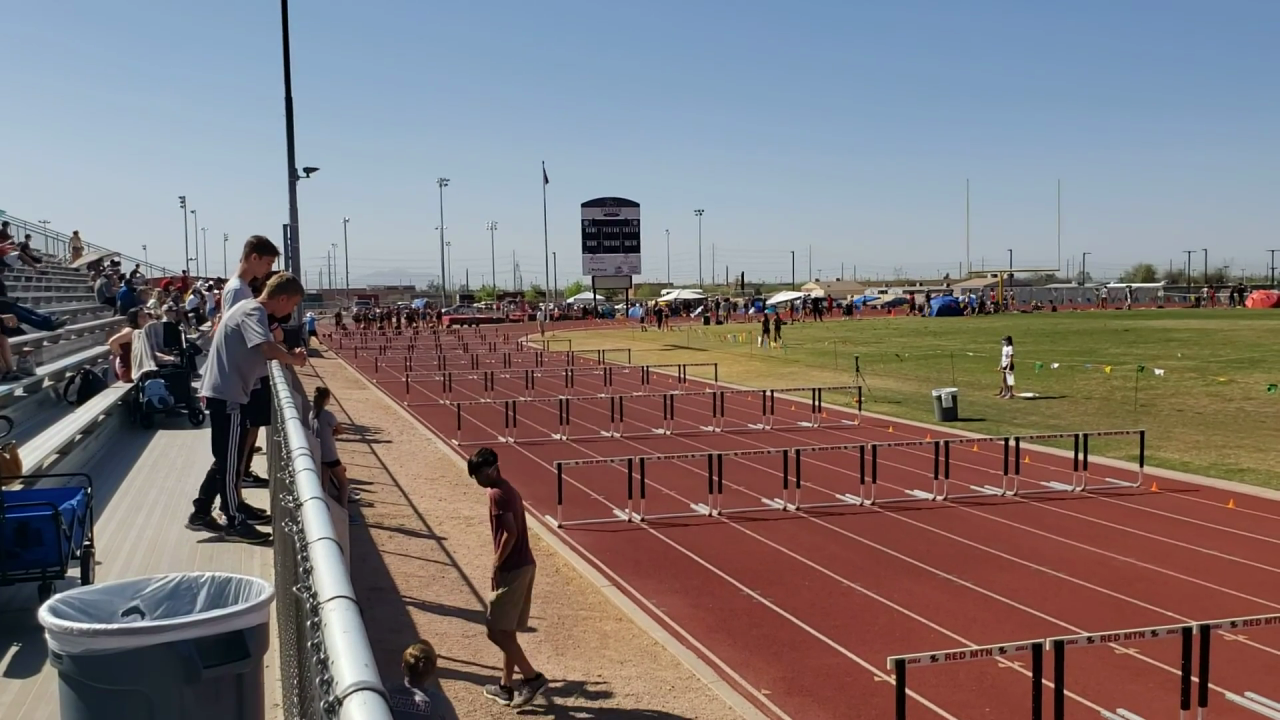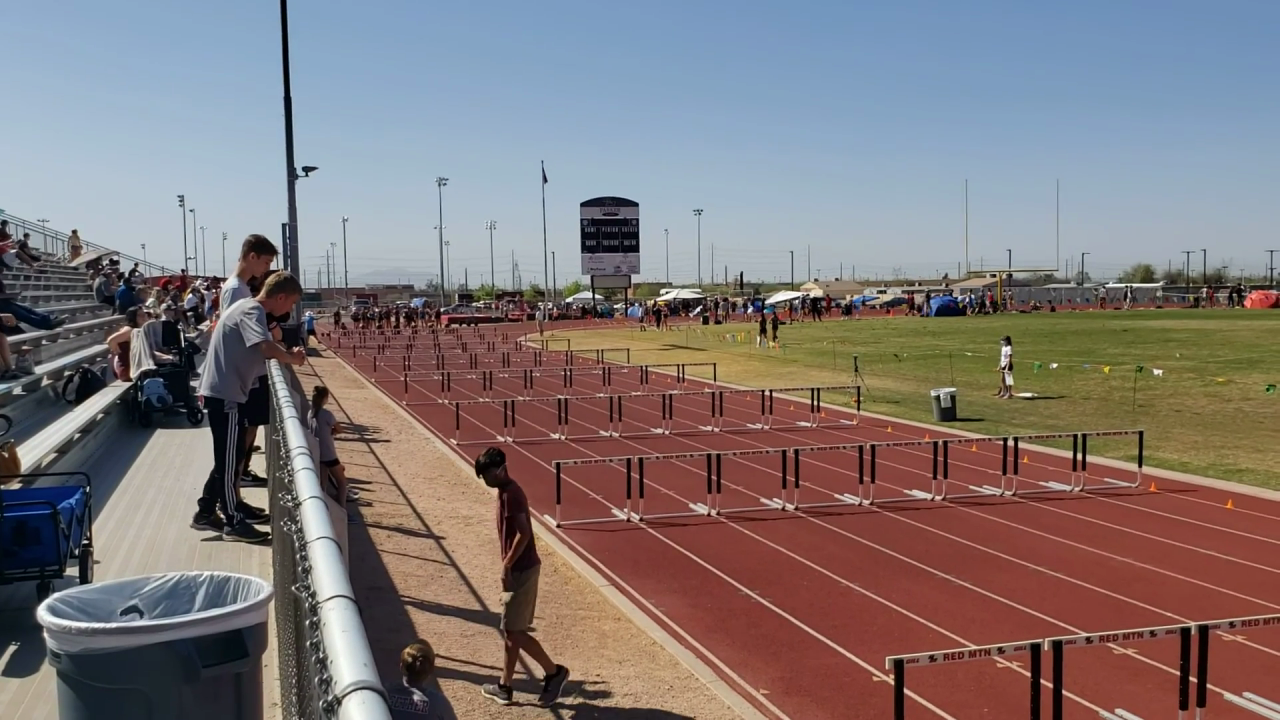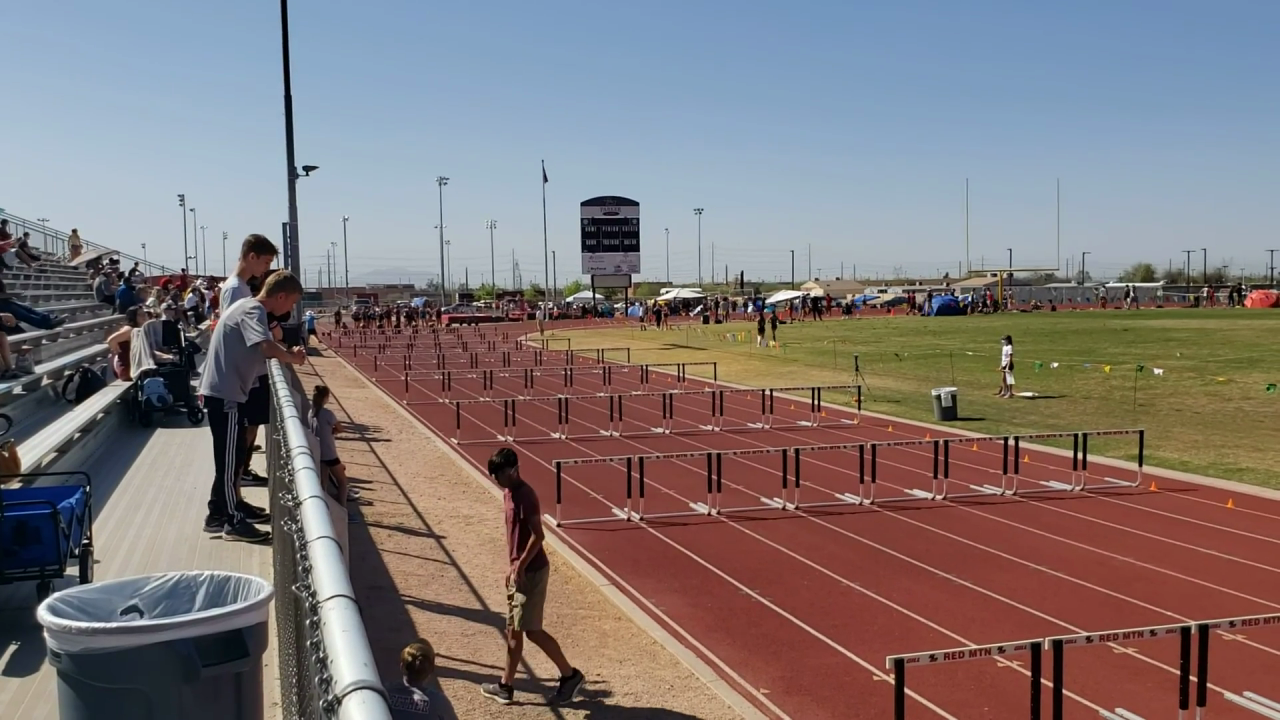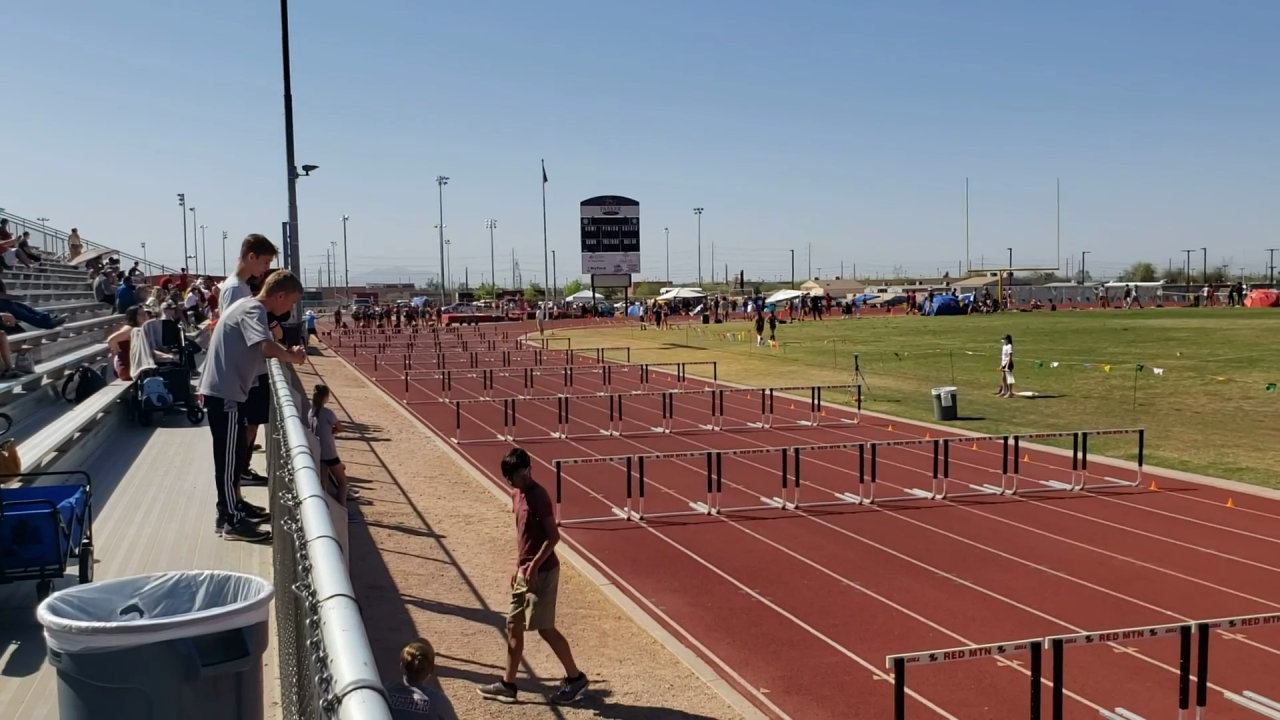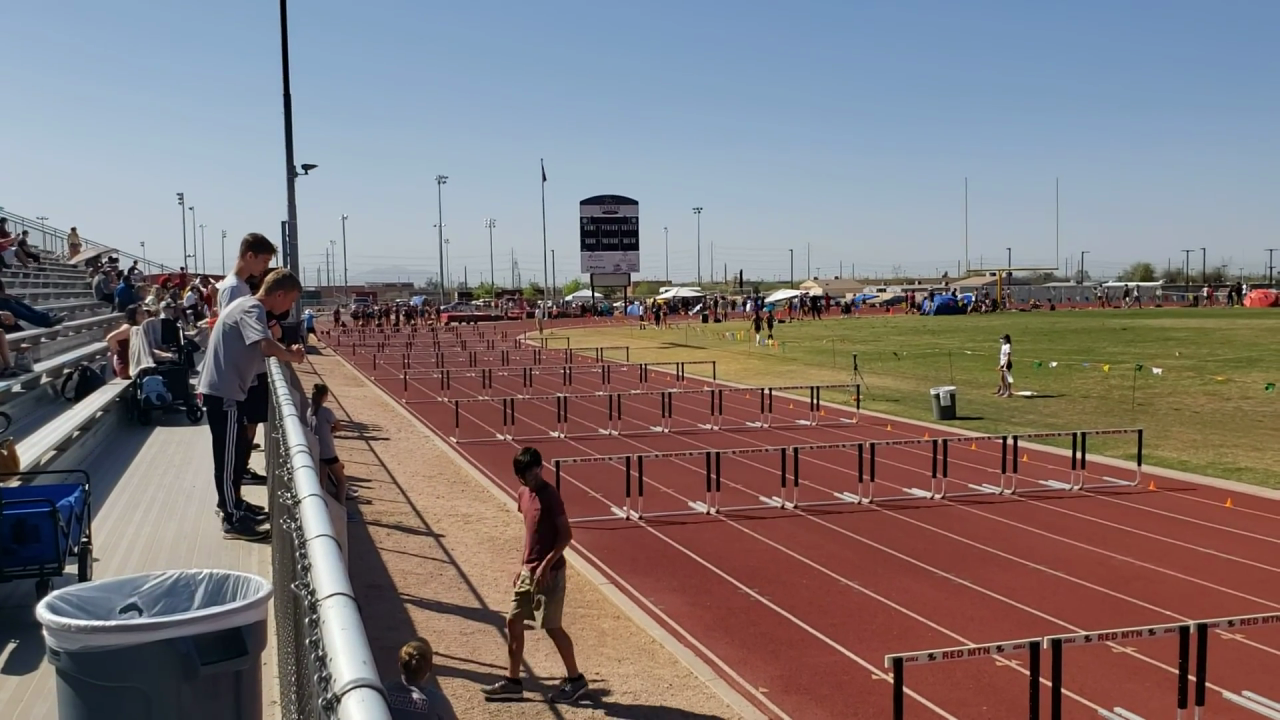
dt=0.1s
person 1, frame 1
left shoulder: (252, 309)
right shoulder: (253, 311)
left elbow: (265, 348)
right elbow: (268, 349)
left wrist: (287, 354)
right wrist: (294, 359)
left hip: (224, 392)
right hip: (227, 395)
left knee: (226, 459)
right knee: (229, 460)
left ankle: (202, 512)
right ankle: (234, 523)
person 1, frame 2
left shoulder: (250, 309)
right shoulder: (252, 311)
left elbow: (263, 346)
right elbow: (267, 349)
left wrist: (287, 354)
right wrist: (293, 358)
left hip: (224, 391)
right hip: (224, 394)
left knee: (230, 457)
right knee: (229, 459)
left ankle: (207, 511)
right ankle: (233, 523)
person 1, frame 3
left shoulder: (251, 308)
right shoulder: (252, 310)
left elbow: (263, 346)
right elbow: (268, 348)
left wrist: (288, 354)
right wrist: (294, 357)
left hip: (225, 391)
right hip: (224, 393)
left knee: (233, 456)
right knee: (229, 459)
left ankle: (220, 511)
right ankle: (233, 522)
person 1, frame 4
left shoulder: (251, 308)
right shoulder: (253, 310)
left elbow: (264, 345)
right elbow: (268, 347)
left wrist: (288, 353)
right wrist: (294, 356)
left hip: (227, 390)
right hip: (224, 393)
left knee: (236, 455)
right knee: (229, 458)
left ankle: (229, 509)
right ankle: (233, 522)
person 1, frame 5
left shoulder: (250, 306)
right shoulder: (252, 309)
left elbow: (263, 344)
right elbow: (267, 346)
left wrist: (287, 352)
right wrist: (293, 355)
left hip: (226, 389)
right hip: (223, 392)
left knee: (238, 452)
right knee: (229, 457)
left ankle: (234, 507)
right ankle: (233, 521)
person 2, frame 1
left shoulder: (497, 494)
right shoulder: (509, 491)
left elbow: (510, 533)
left wrist: (496, 566)
left hip: (512, 570)
right hip: (524, 566)
left knee: (496, 630)
right knee: (507, 630)
left ankle: (532, 677)
right ankle: (506, 686)
person 2, frame 2
left shoulder: (509, 493)
right shoulder: (508, 492)
left elbow: (524, 534)
left wrist: (507, 566)
right wrist: (508, 566)
left hip: (520, 570)
right hip: (518, 568)
left knee: (514, 631)
right knee: (510, 630)
left ankle: (555, 672)
right ankle: (504, 686)
person 2, frame 3
left shoulder: (523, 495)
right shoulder: (512, 493)
left elbow: (537, 536)
left wrist: (519, 567)
right wrist: (514, 568)
left hip: (531, 571)
right hip: (525, 570)
left knee: (532, 631)
right knee: (514, 628)
left ankle: (570, 674)
right ankle: (506, 685)
person 2, frame 4
left shoulder: (538, 496)
right shoulder: (518, 495)
left elbow: (553, 536)
left wrist: (533, 566)
right wrist: (519, 568)
left hip: (542, 572)
right hip: (526, 570)
left knee: (545, 629)
right knee: (514, 625)
left ankle: (576, 678)
right ankle: (508, 684)
person 2, frame 5
left shoulder: (551, 496)
right shoulder: (523, 493)
left elbow: (565, 535)
left wrist: (546, 565)
right wrist: (523, 566)
left hip: (549, 572)
right hip: (530, 570)
left knee: (552, 628)
right knee: (513, 622)
left ankle: (576, 678)
right ankle: (512, 681)
person 3, frame 1
left shoulder: (245, 287)
right shoulder: (236, 289)
left hip: (256, 374)
left knee: (253, 426)
right knee: (249, 427)
left ankle: (244, 472)
right ankle: (240, 474)
person 3, frame 2
left shoulder: (244, 287)
right shoulder: (234, 289)
left wrist: (269, 331)
right wrist: (268, 331)
left knee: (250, 426)
right knee: (246, 428)
left ankle: (242, 471)
right ankle: (238, 474)
person 3, frame 3
left shoulder: (244, 286)
right shoulder: (234, 288)
left wrist: (269, 330)
right wrist: (269, 330)
left knee: (251, 425)
right knee: (247, 427)
left ankle: (242, 470)
person 3, frame 4
left shoulder: (244, 286)
right shoulder: (234, 288)
left wrist: (270, 330)
right wrist: (269, 330)
left knee: (251, 425)
right knee: (247, 427)
left ankle: (242, 470)
right ankle: (240, 472)
person 3, frame 5
left shoulder: (243, 285)
right shoulder: (233, 287)
left wrist: (269, 328)
right wrist: (269, 328)
left hip: (253, 369)
left knee: (250, 424)
right knee: (246, 425)
left ankle: (241, 469)
right ankle: (239, 471)
